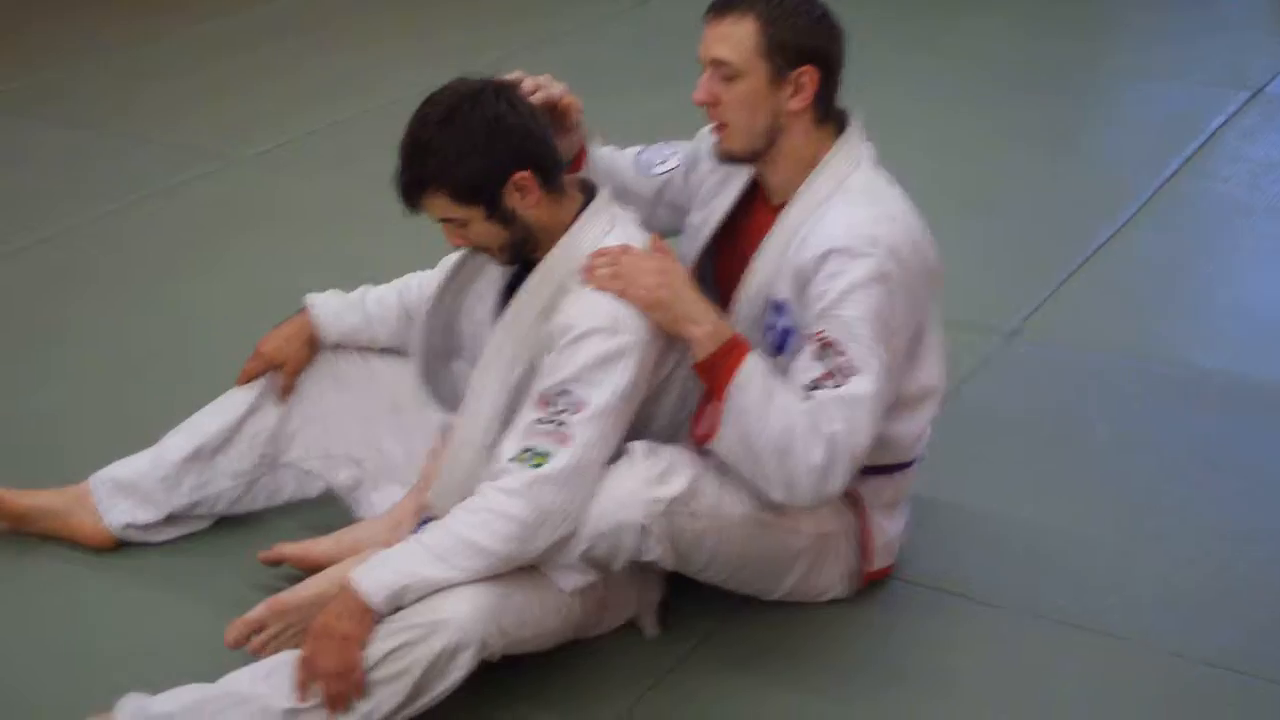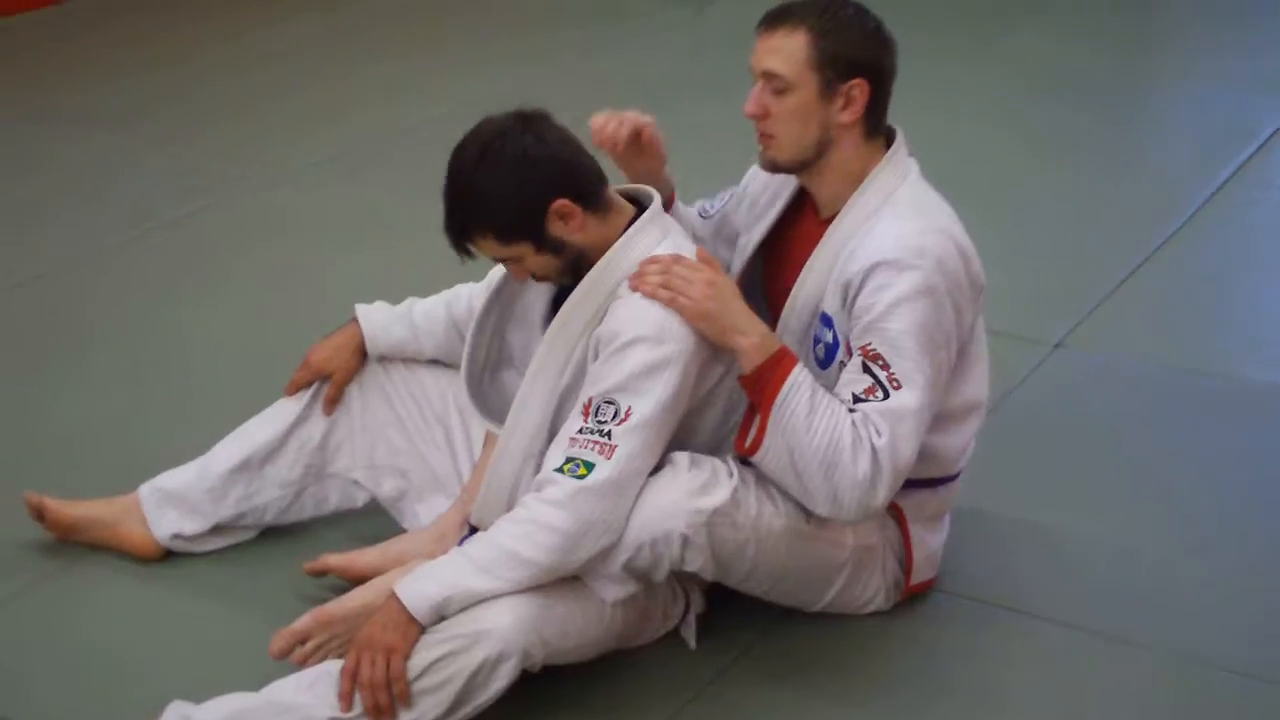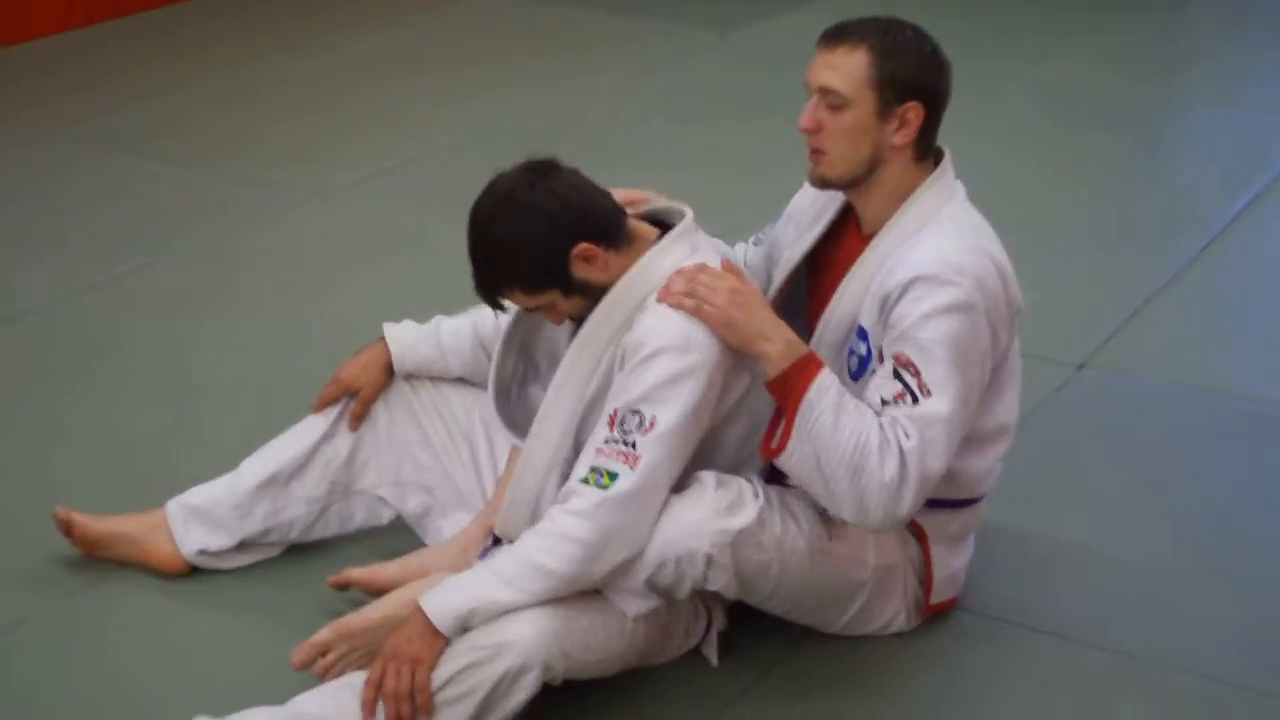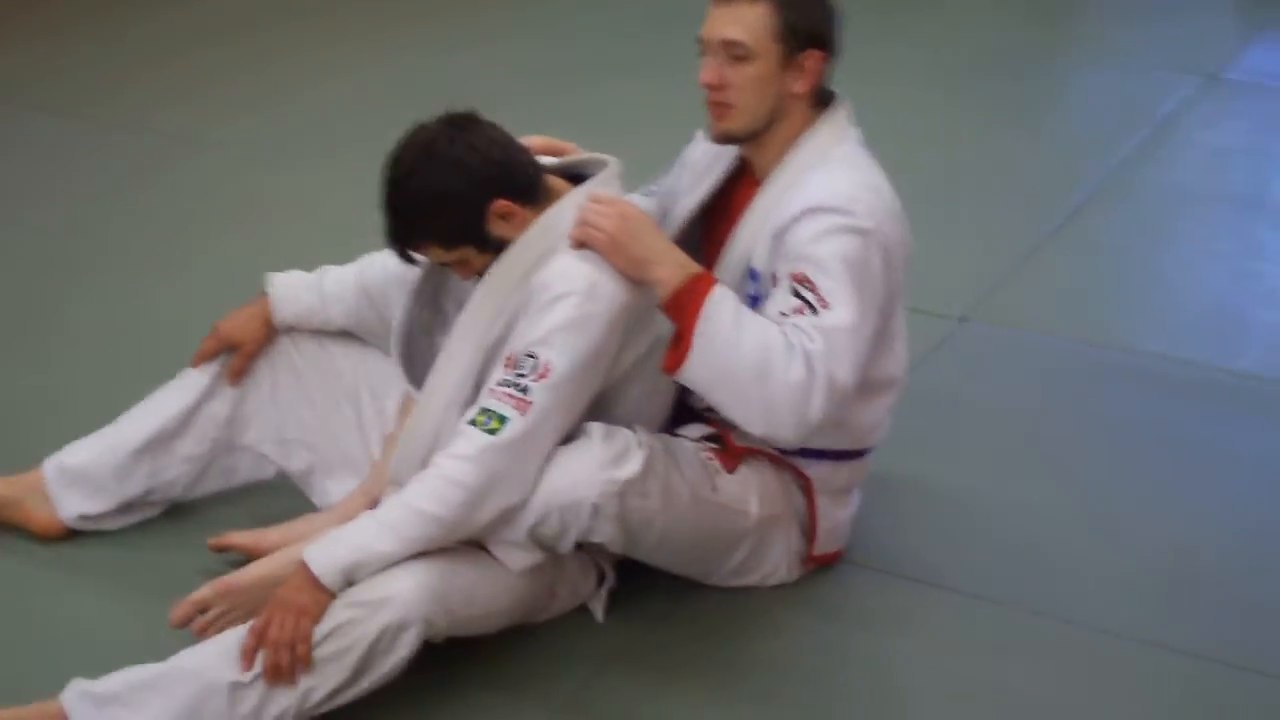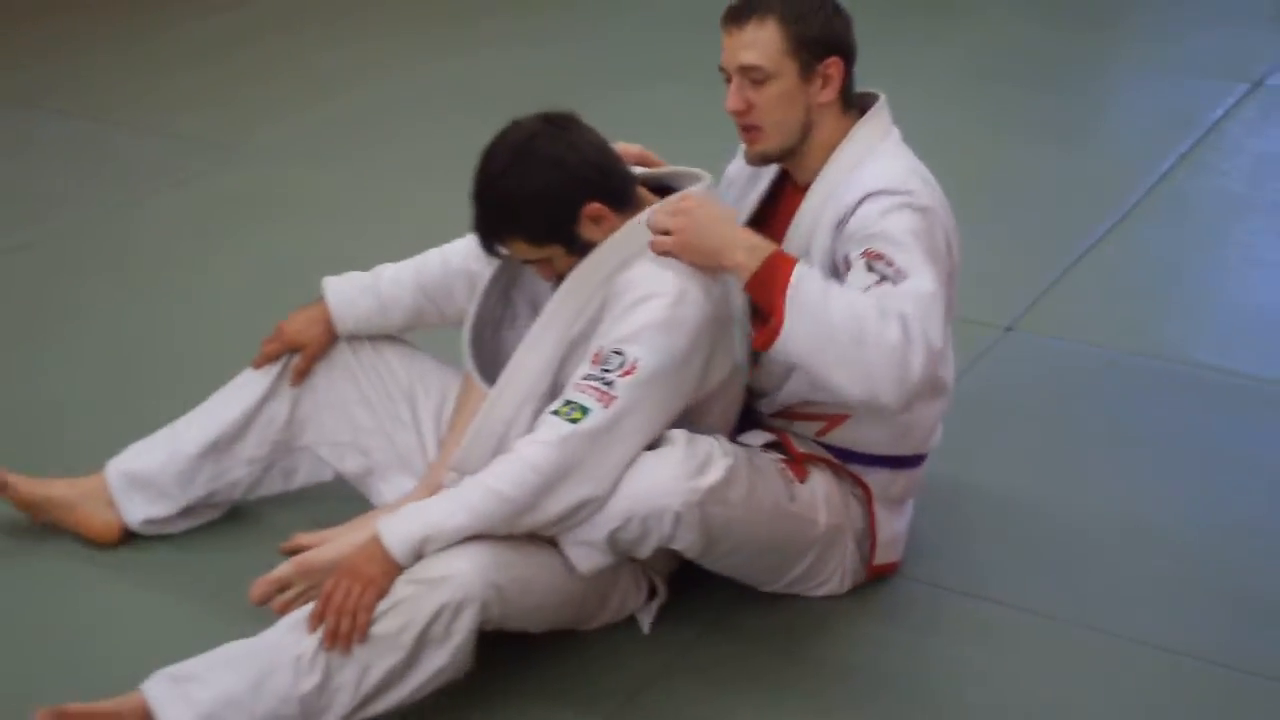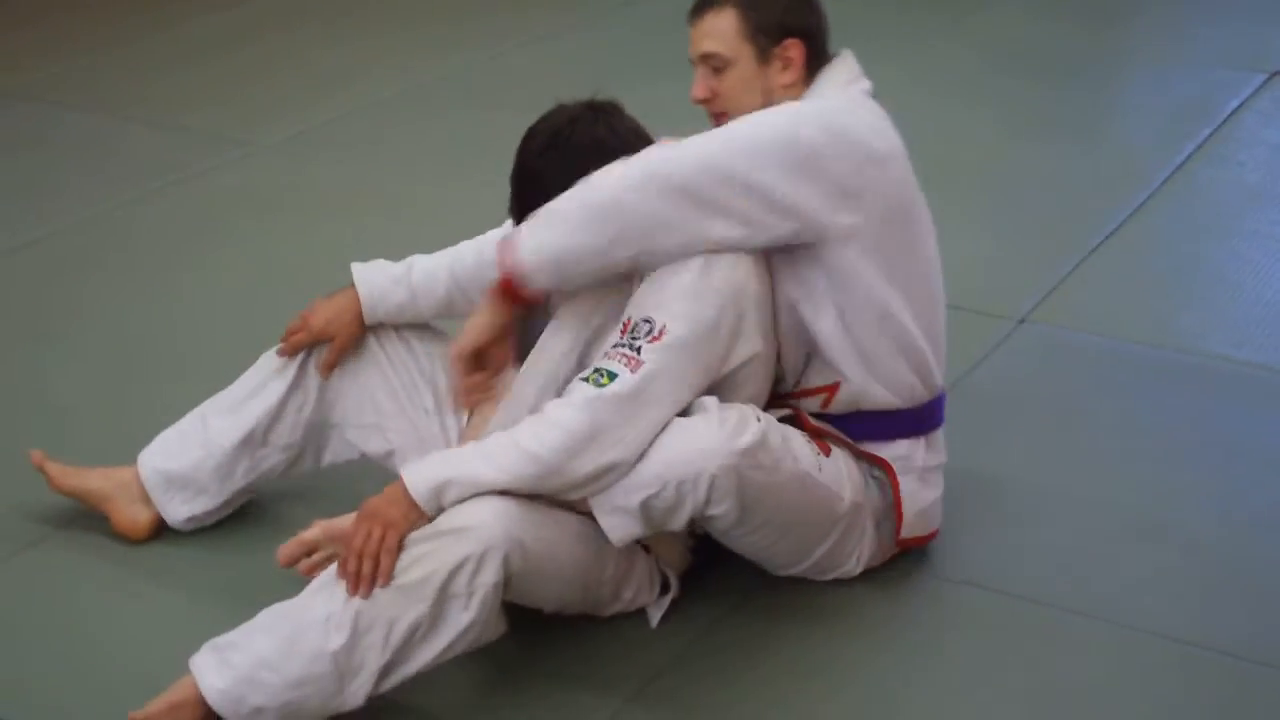
dt=0.4s
person 1, frame 1
left shoulder: (607, 315)
right shoulder: (531, 227)
left elbow: (529, 510)
right elbow: (444, 297)
left wrist: (367, 591)
right wrist: (316, 322)
left hip: (576, 548)
right hip: (489, 467)
left knee: (448, 618)
right knee: (306, 380)
right ankle: (107, 507)
person 1, frame 2
left shoulder: (654, 325)
right shoulder: (590, 237)
left elbow: (574, 518)
right elbow: (490, 309)
left wrist: (412, 601)
right wrist: (365, 332)
right hip: (540, 474)
left knee: (493, 625)
right knee: (353, 391)
right ankle: (153, 517)
person 1, frame 3
left shoulder: (678, 339)
right shoulder: (628, 246)
left elbow: (599, 531)
right elbow: (509, 333)
left wrist: (439, 616)
right wrist: (393, 351)
right hip: (570, 491)
left knee: (514, 638)
right knee: (381, 408)
right ankle: (181, 534)
person 1, frame 4
left shoulder: (581, 291)
right shoulder: (538, 203)
left elbow: (485, 475)
right elbow: (407, 283)
left wrist: (325, 570)
right wrist: (277, 304)
right hip: (457, 441)
left knee: (395, 595)
right knee: (265, 361)
right ankle: (63, 491)
person 1, frame 5
left shoulder: (672, 301)
right shoulder: (603, 211)
left elbow: (562, 469)
right elbow: (471, 270)
left wrist: (397, 543)
right wrist: (335, 309)
right hip: (511, 451)
left knee: (456, 576)
right knee: (321, 363)
right ankle: (122, 497)
person 1, frame 6
left shoulder: (707, 277)
left elbow: (593, 432)
left hip: (622, 537)
left knee: (481, 529)
right knee: (345, 341)
right ankle: (156, 489)
person 2, frame 1
left shoulder: (863, 248)
right shoulder: (735, 155)
left elbow: (813, 466)
right elbow: (622, 188)
left wrist: (700, 327)
right wrist: (566, 147)
left hip: (820, 518)
right hip: (729, 434)
left knee: (636, 492)
person 2, frame 2
left shoulder: (910, 262)
right shoulder: (786, 174)
left elbow: (857, 481)
right elbow: (695, 249)
left wrist: (746, 338)
right wrist: (648, 185)
left hip: (864, 530)
right hip: (776, 442)
left knee: (678, 504)
person 2, frame 3
left shoulder: (949, 278)
right shoulder: (832, 195)
left elbow: (884, 488)
right elbow: (747, 282)
left wrist: (773, 345)
left hip: (887, 548)
right hip: (806, 463)
left knee: (707, 527)
person 2, frame 4
left shoulder: (841, 212)
right shoulder: (729, 143)
left elbow: (795, 398)
right elbow: (650, 226)
left wrist: (666, 270)
left hip: (778, 492)
right hip: (694, 411)
left knee: (592, 473)
person 2, frame 5
left shoulder: (893, 201)
right shoulder: (771, 157)
left elbow: (894, 363)
right elbow: (695, 265)
left wrist: (745, 254)
left hip: (836, 496)
right hip: (745, 421)
left knee: (678, 482)
person 2, frame 6
left shoulder: (825, 138)
right shoulder: (802, 139)
left elbow: (648, 196)
left wrist: (502, 296)
left hip: (864, 487)
right hip: (793, 415)
left knee: (721, 446)
